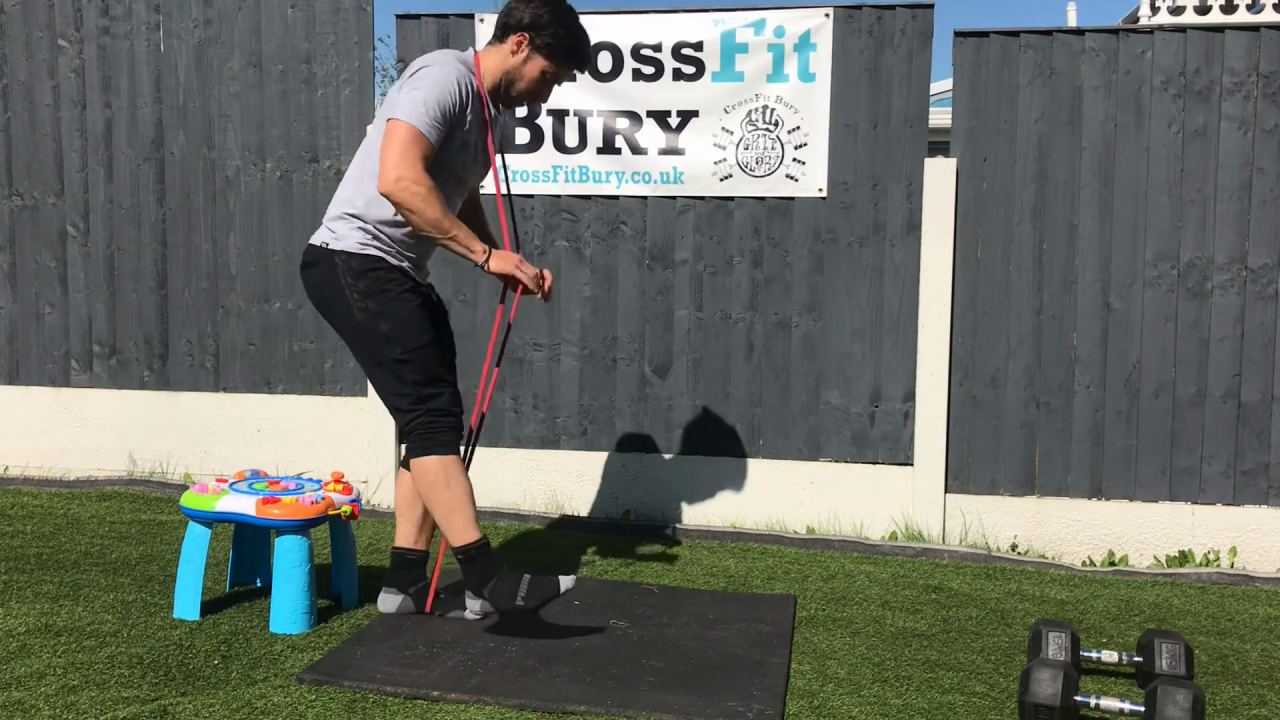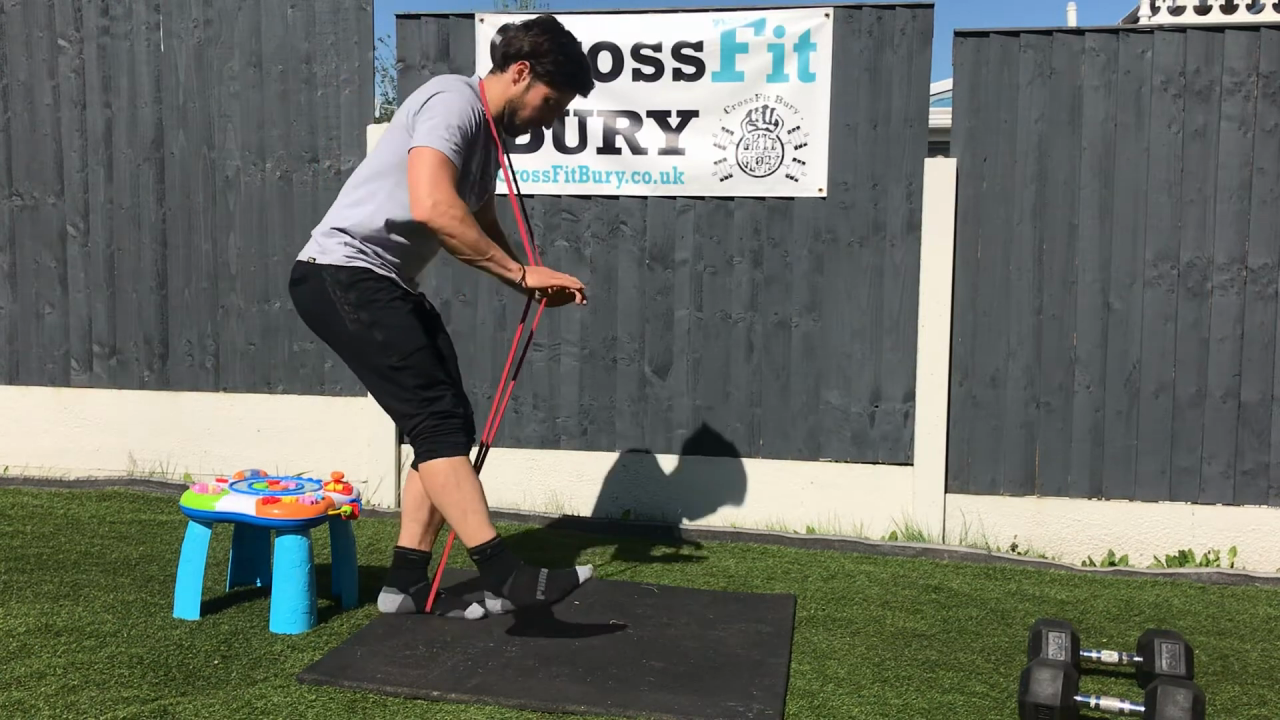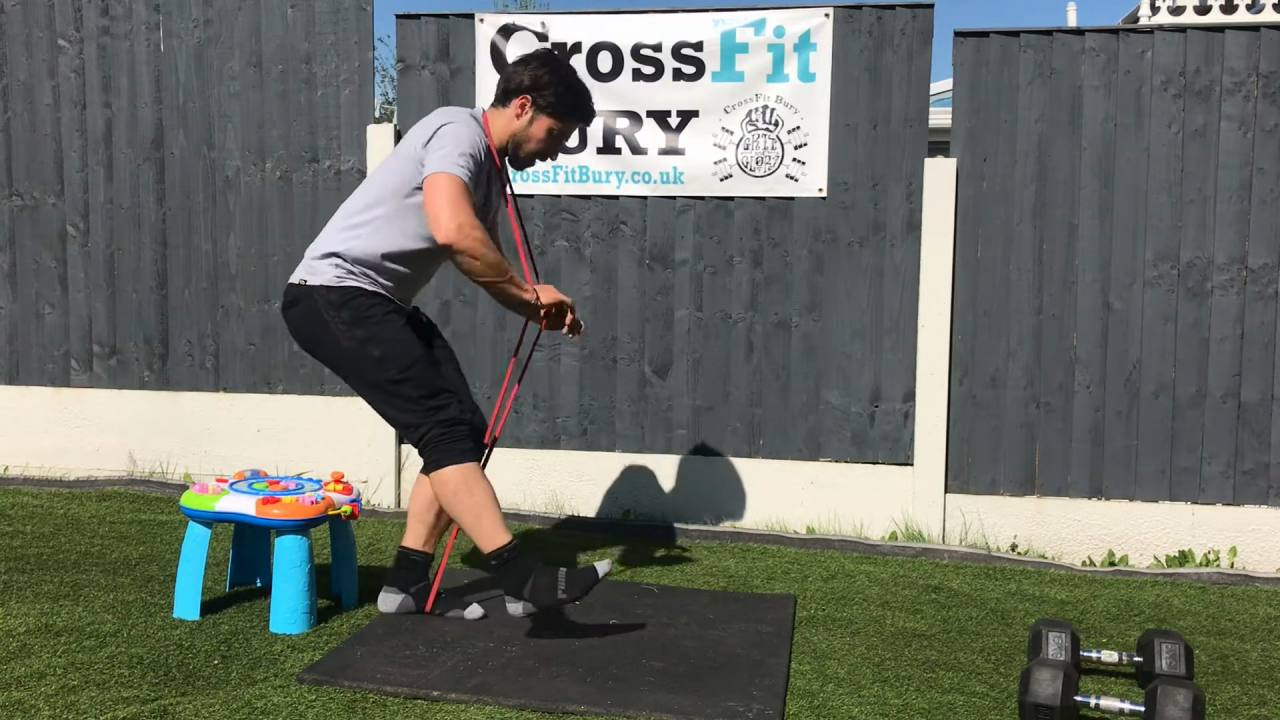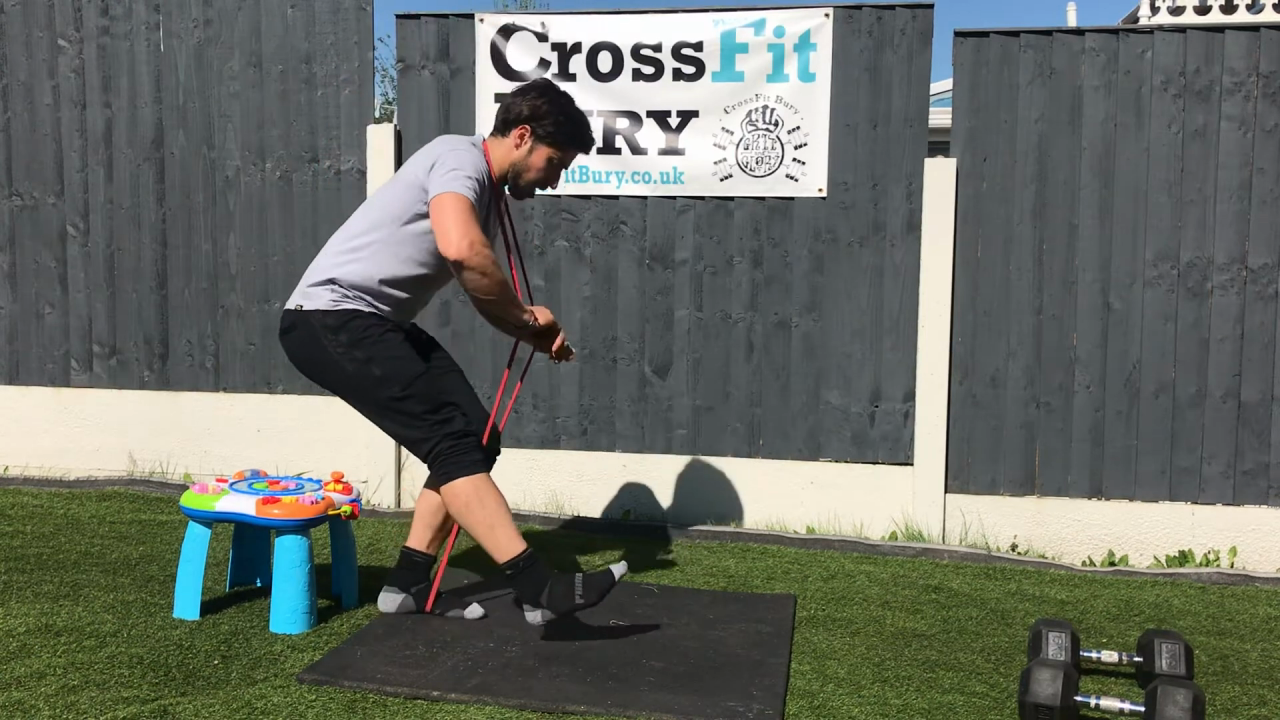
dt=0.2s
person 1, frame 1
left shoulder: (488, 111)
right shoulder: (445, 76)
left elbow: (462, 205)
right elbow: (397, 179)
left wrist: (509, 262)
right wrist: (486, 255)
left hip: (400, 273)
right hip: (354, 261)
left knee: (436, 418)
right knee: (431, 414)
left ankle: (406, 579)
right ankle: (485, 578)
person 1, frame 2
left shoulder: (489, 137)
right shoulder: (454, 102)
left elbow: (484, 231)
right elbow: (433, 207)
left wrist: (535, 278)
right wrist: (522, 272)
left hip: (388, 283)
right hip: (341, 275)
left knee: (448, 423)
right knee: (436, 418)
left ankle: (407, 580)
right ankle: (502, 576)
person 1, frame 3
left shoulder: (489, 166)
right shoulder: (459, 132)
left elbow: (486, 262)
right elbow: (452, 232)
left wrist: (540, 307)
right wrist: (530, 292)
left hip: (383, 301)
right hip: (334, 295)
left knee: (463, 430)
right knee: (444, 428)
left ankle: (408, 581)
right ankle: (523, 579)
person 1, frame 4
left shoulder: (487, 192)
right shoulder: (460, 159)
left elbow: (482, 288)
right elbow: (460, 251)
left wrist: (533, 332)
right wrist: (525, 315)
left hip: (379, 321)
right hip: (330, 319)
left knee: (475, 438)
right knee: (452, 441)
left ankle: (409, 582)
right ankle: (537, 585)
